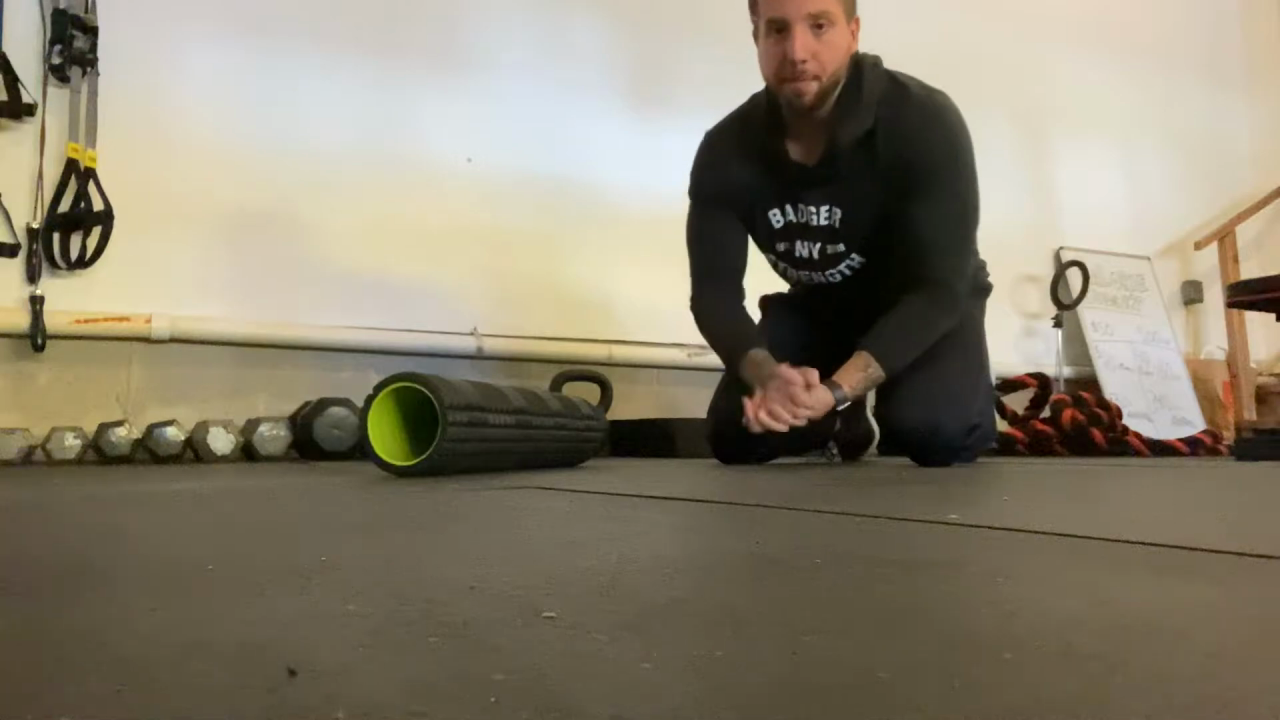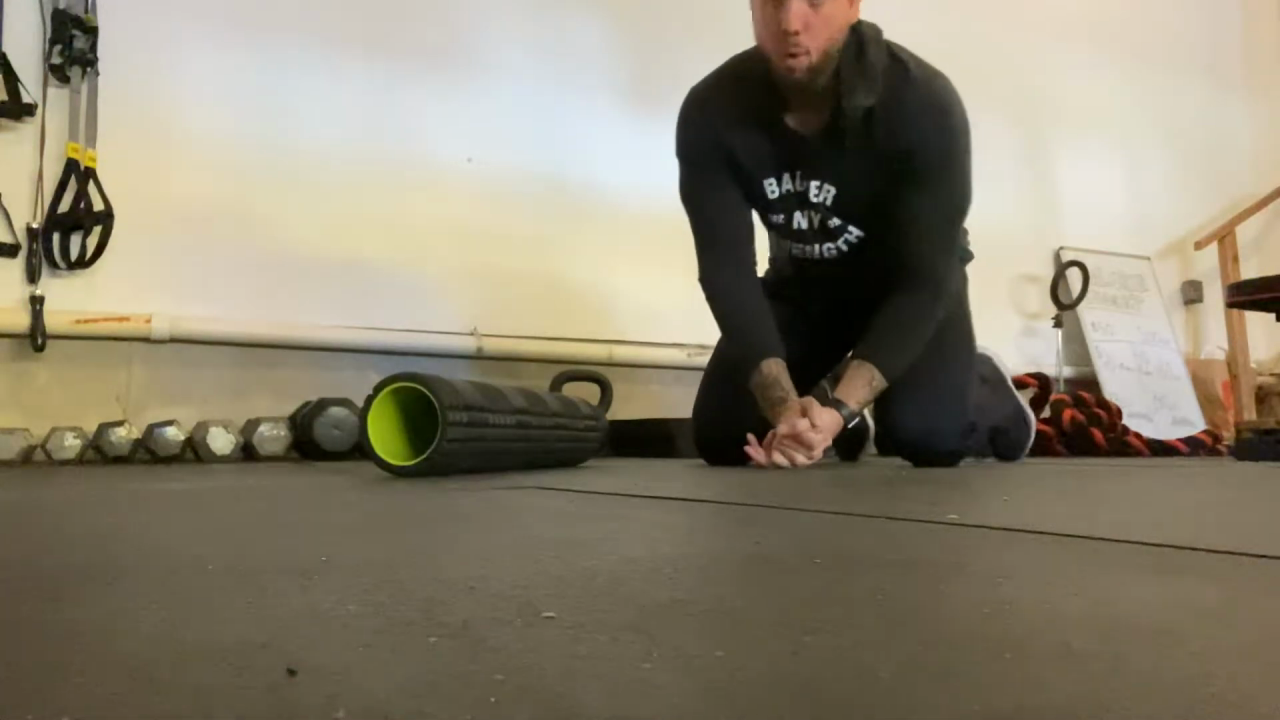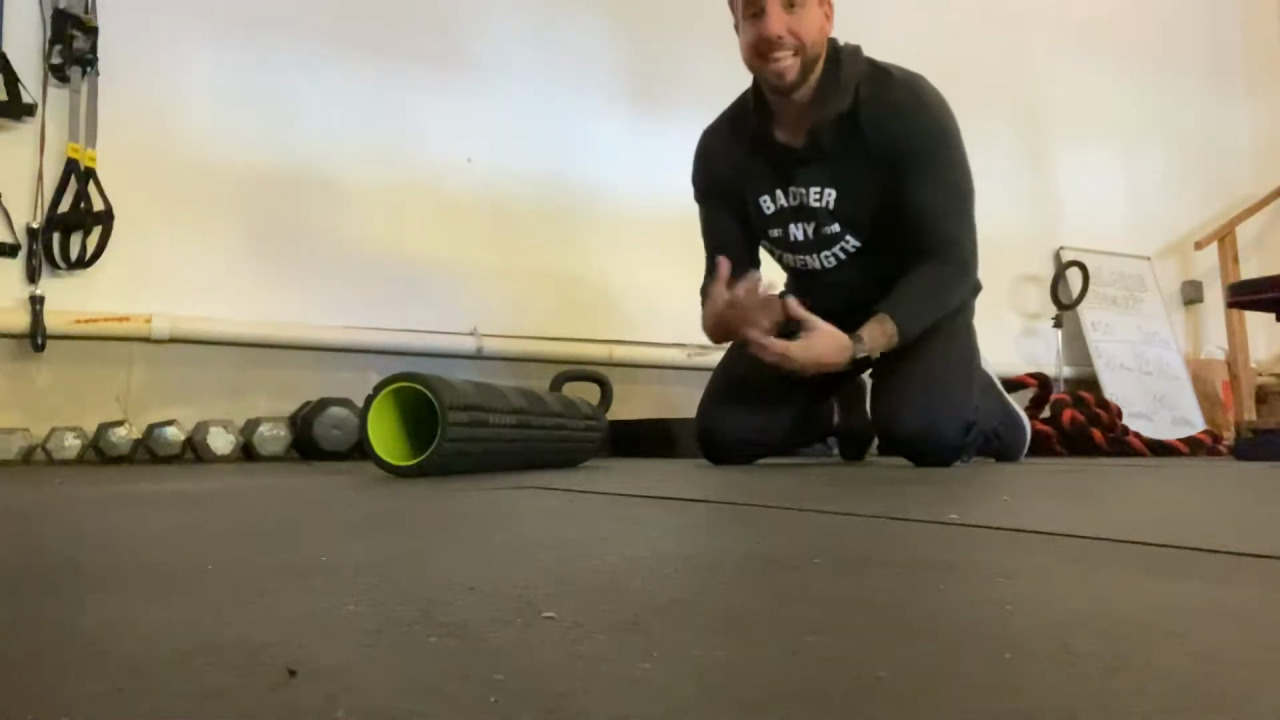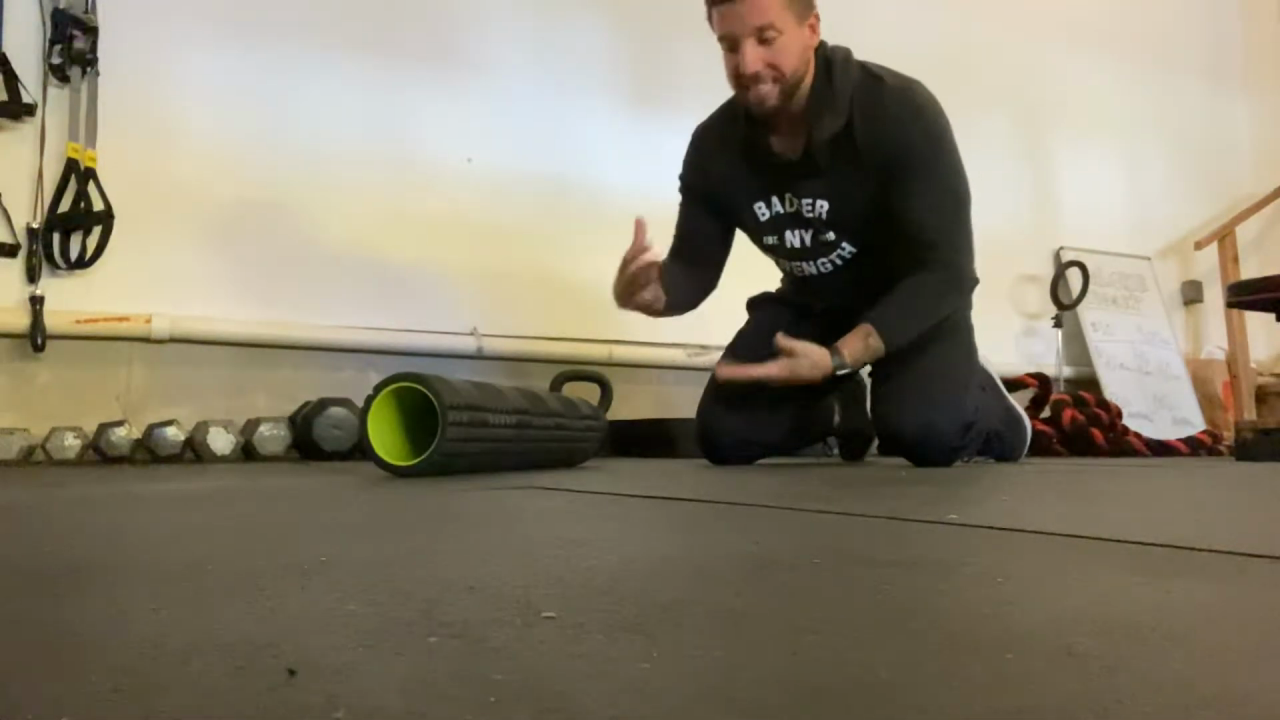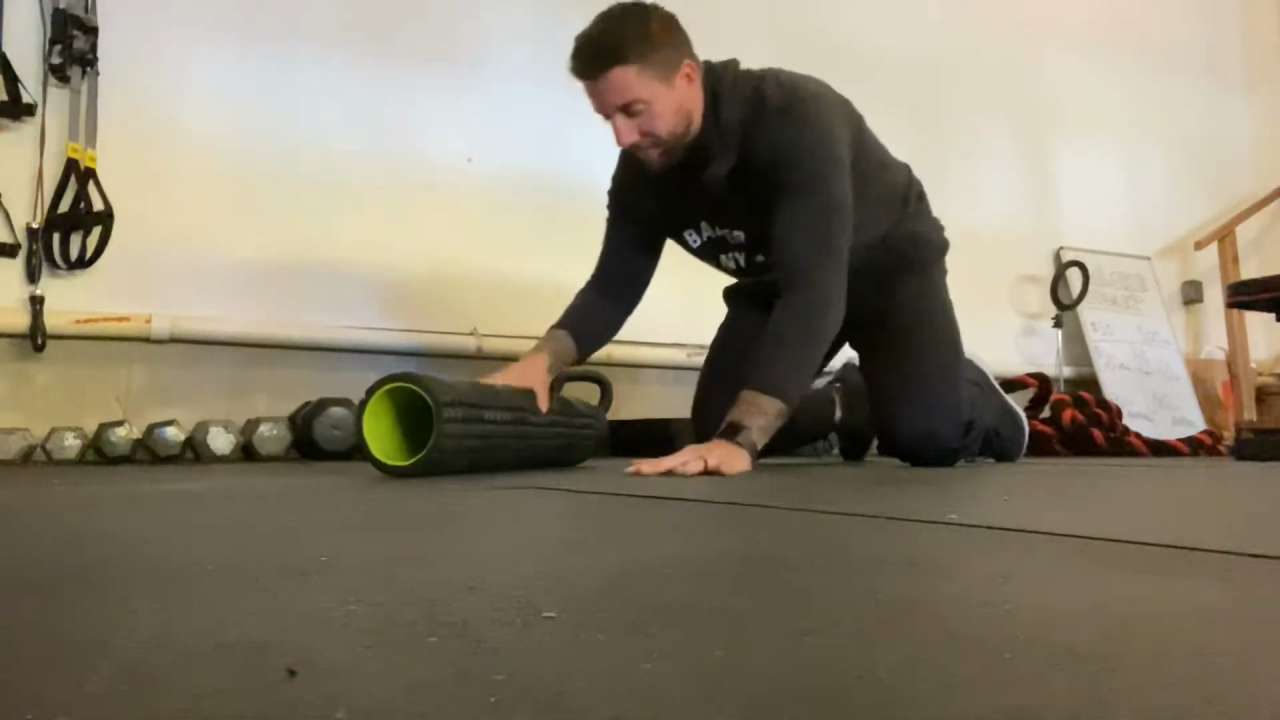
dt=1s
person 1, frame 1
left shoulder: (924, 121)
right shoulder: (725, 152)
left elbow: (938, 288)
right elbow: (714, 290)
left wrist: (834, 390)
right wrist: (765, 375)
left hip: (935, 302)
right hip: (819, 306)
left knee: (932, 431)
right knee: (733, 435)
left ankle: (971, 398)
right ankle: (846, 417)
person 1, frame 2
left shoulder: (922, 102)
right shoulder: (711, 111)
left elbow: (924, 283)
right elbow: (726, 268)
left wrist: (837, 412)
right wrist: (783, 405)
left hip: (908, 284)
right hip: (800, 283)
left knee: (928, 435)
right knee: (721, 437)
left ankle: (983, 394)
right ankle: (824, 392)
person 1, frame 3
left shoulder: (906, 106)
right shoulder: (721, 148)
left elbow: (950, 262)
right elbow: (729, 273)
left wrist: (854, 348)
right wrist: (719, 320)
left hip: (922, 302)
right hip: (815, 306)
left knee: (925, 431)
right knee: (723, 434)
left ankle: (983, 407)
right ankle: (841, 407)
person 1, frame 4
left shoulder: (899, 111)
right shoulder: (715, 146)
left elbow: (945, 271)
right elbow: (691, 270)
left wrist: (837, 360)
right wrist: (644, 291)
left hip: (914, 302)
right hip: (812, 302)
left knee: (927, 432)
right knee: (724, 436)
left ankle: (979, 403)
right ankle: (843, 409)
person 1, frame 5
left shoulder: (795, 119)
right shoulder: (642, 172)
left elbow: (818, 291)
right elbow: (612, 289)
left wrist: (740, 440)
right wrist: (541, 359)
left hip: (890, 265)
right hip: (777, 284)
left knee: (928, 435)
right knee: (712, 441)
left ankle: (976, 401)
right ankle: (847, 404)
